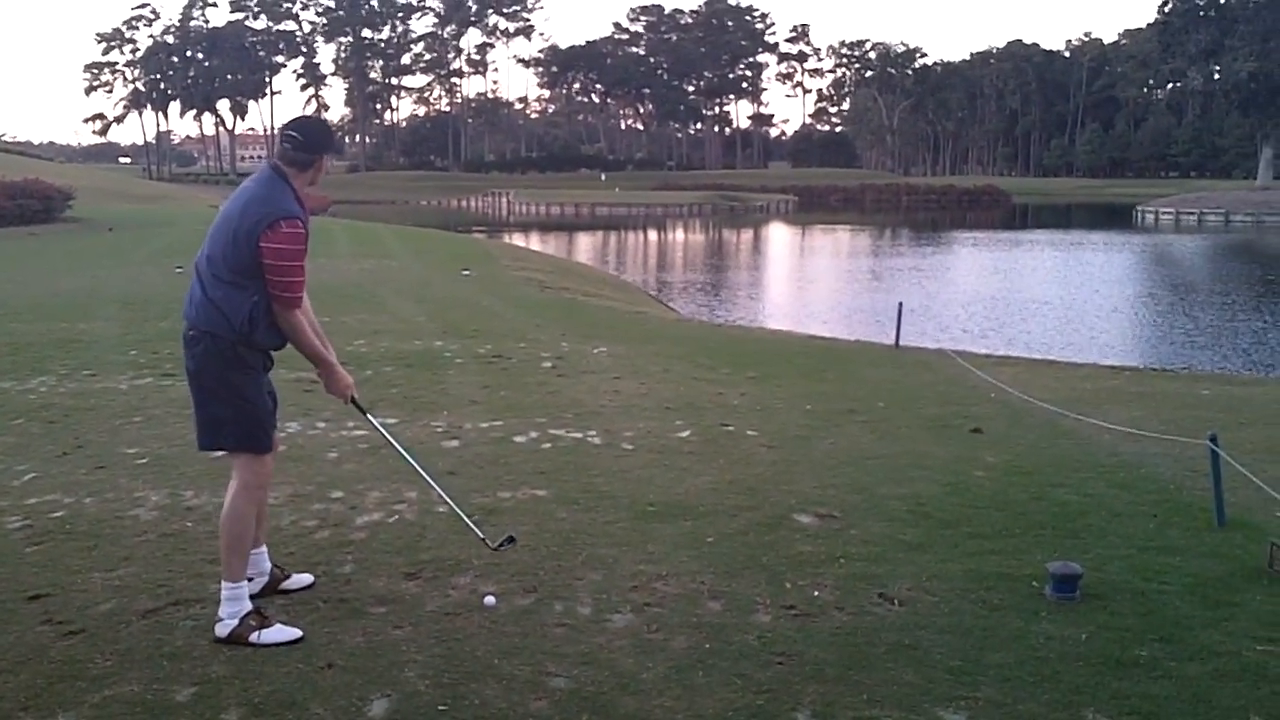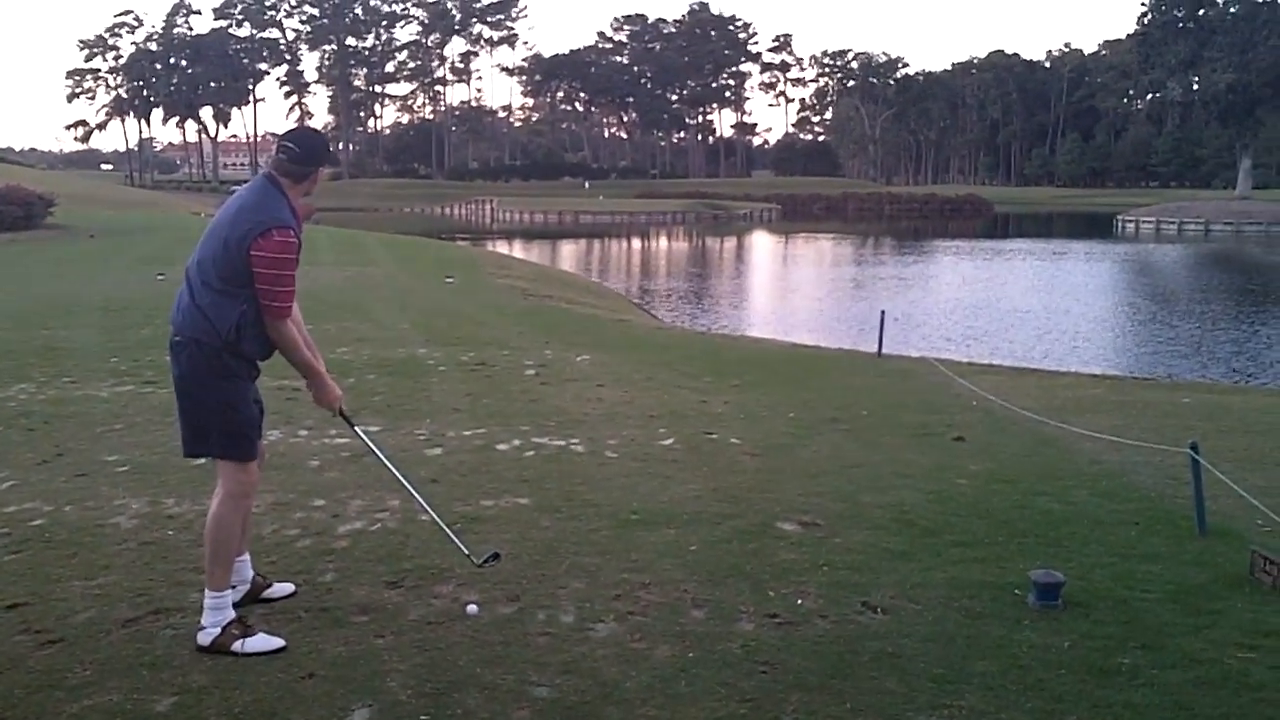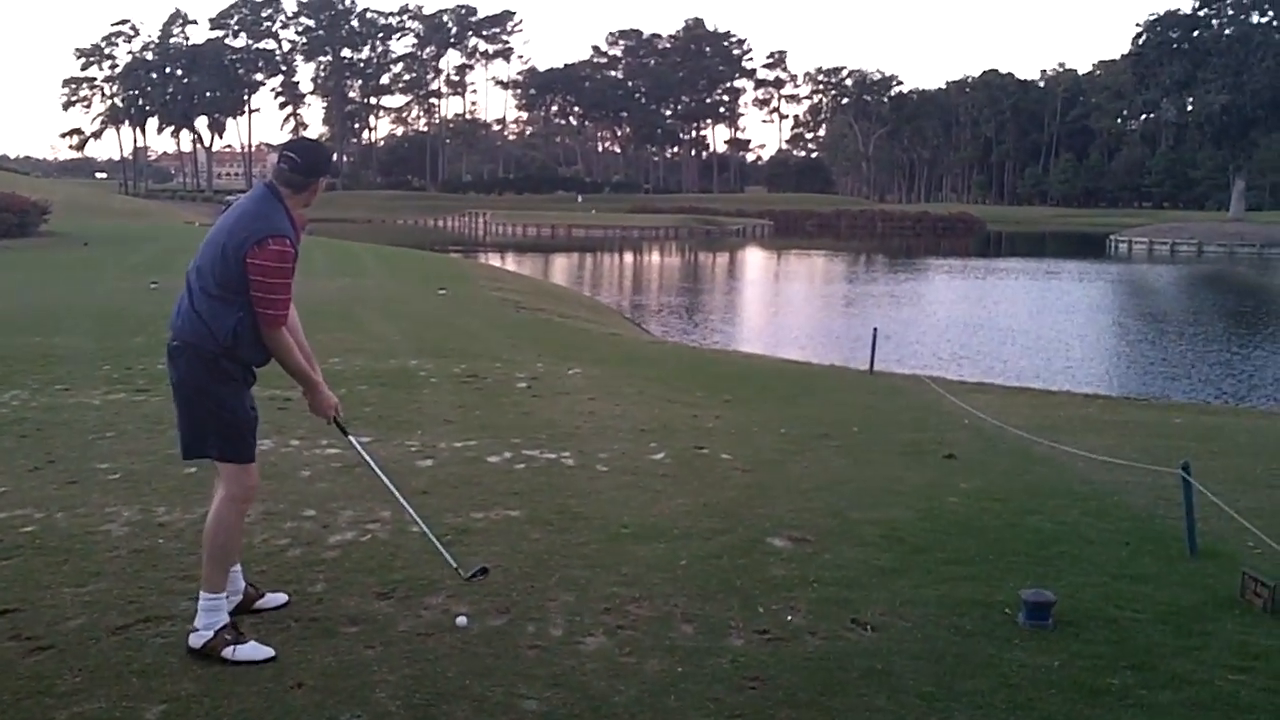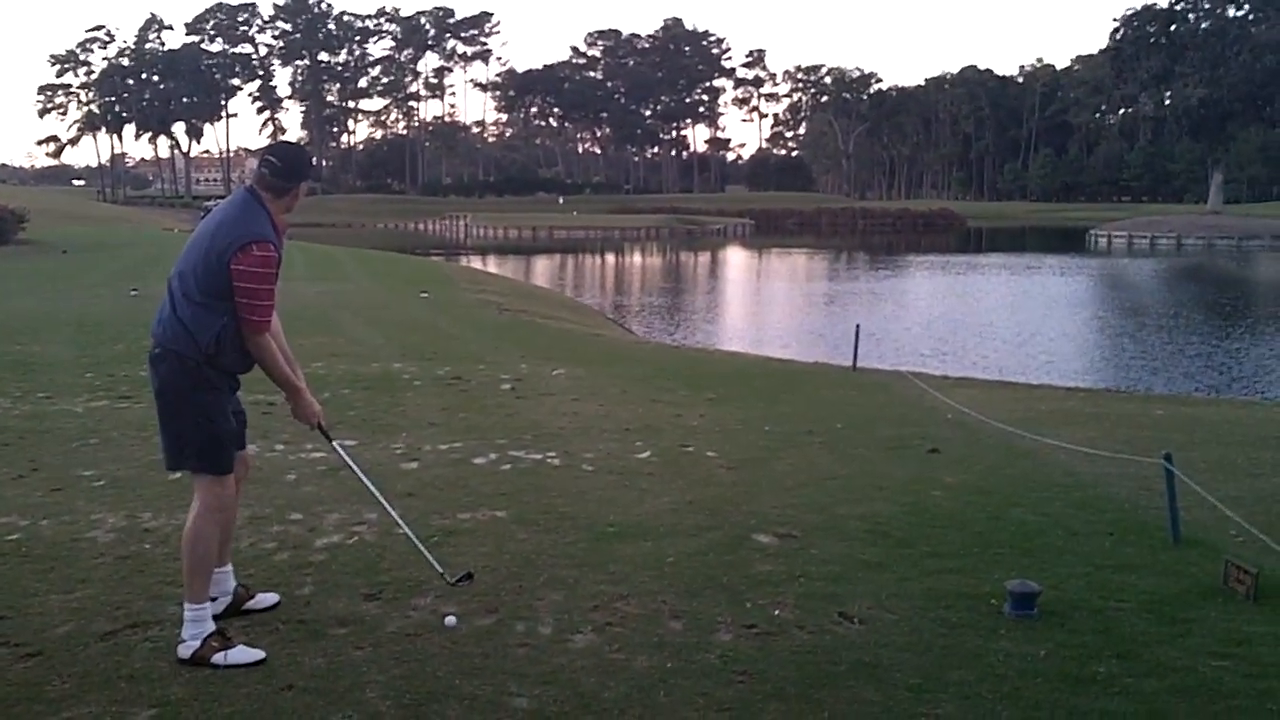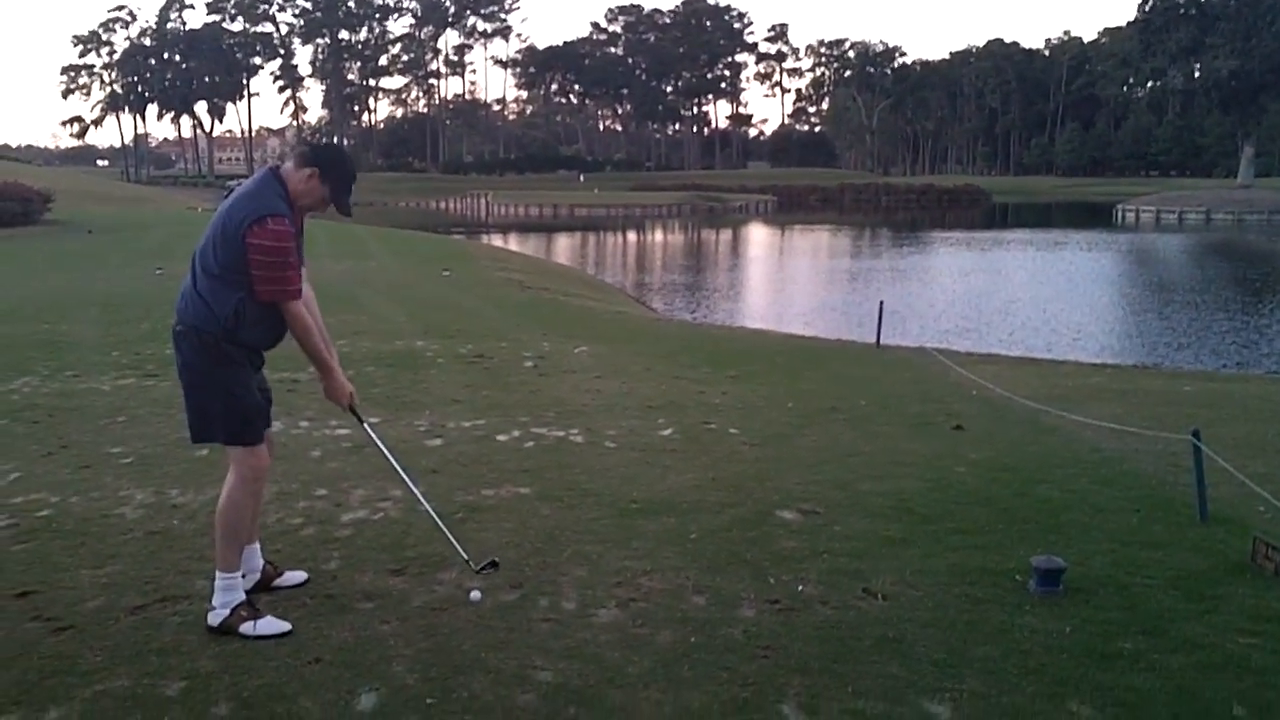
dt=0.4s
person 1, frame 1
left shoulder: (261, 188)
right shoulder: (283, 218)
left elbow: (292, 291)
right elbow: (287, 311)
left wrist: (327, 350)
right wrist: (329, 370)
left hip: (228, 339)
right hip: (226, 347)
left knee: (260, 454)
right knee: (252, 470)
left ankle: (257, 570)
right ankle: (234, 612)
person 1, frame 2
left shoulder: (256, 197)
right shoulder: (276, 228)
left elbow: (284, 302)
right elbow: (276, 322)
left wrist: (317, 361)
right wrist: (318, 380)
left hip: (214, 347)
right hip: (213, 355)
left knee: (249, 459)
right knee: (237, 478)
left ankle: (239, 577)
right ankle: (216, 620)
person 1, frame 3
left shoulder: (259, 207)
right shoulder: (273, 237)
left elbow: (282, 307)
right elbow: (273, 329)
left wrist: (315, 370)
right wrist: (313, 388)
left hip: (214, 355)
right hip: (209, 361)
left knee: (237, 474)
right knee: (239, 482)
left ankle: (231, 588)
right ankle: (209, 624)
person 1, frame 4
left shoulder: (240, 212)
right shoulder: (255, 242)
left elbow: (265, 315)
right elbow: (256, 335)
left wrist: (297, 376)
right wrist: (297, 395)
left hip: (200, 363)
right hip: (191, 369)
left knee: (234, 470)
right knee: (214, 493)
left ankle: (221, 589)
right ankle: (196, 633)
person 1, frame 5
left shoulder: (278, 200)
right shoulder: (270, 219)
left elbow: (300, 290)
right elbow: (291, 308)
left wrist: (331, 358)
right wrist: (330, 374)
left hip: (230, 341)
right hip: (212, 345)
left knee: (259, 449)
right knee: (248, 463)
left ankle: (249, 566)
right ankle: (226, 602)
